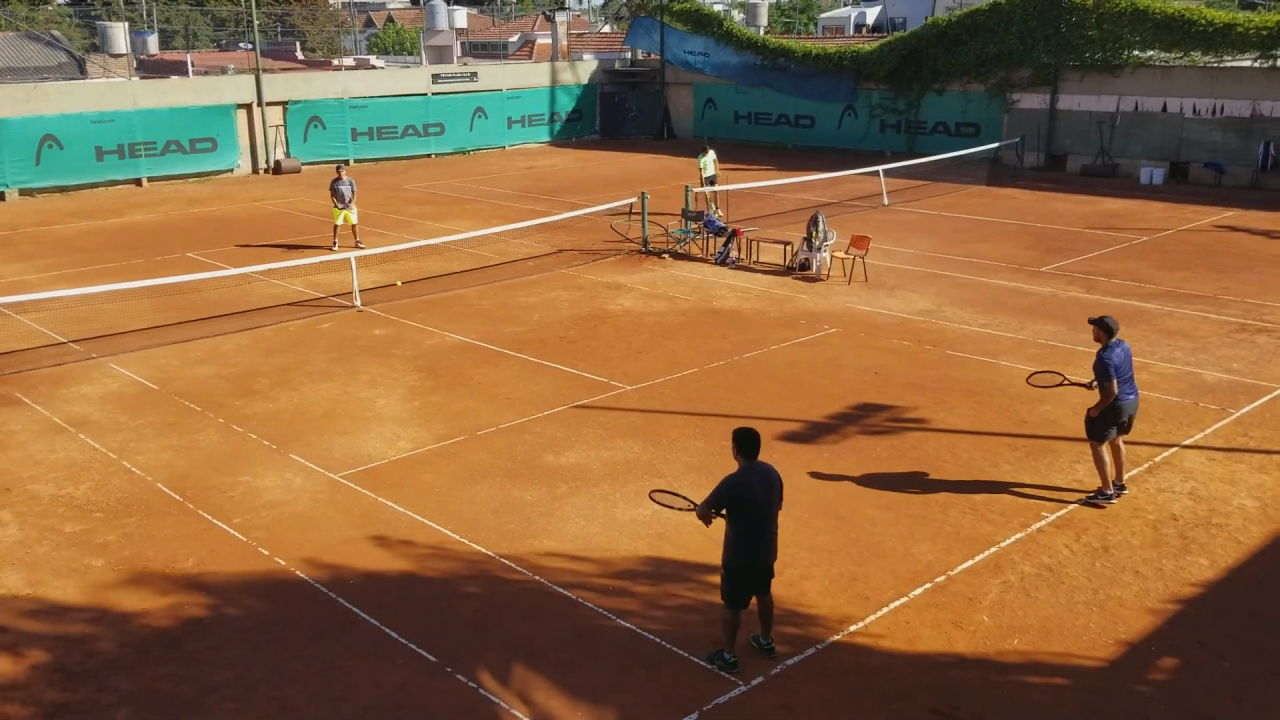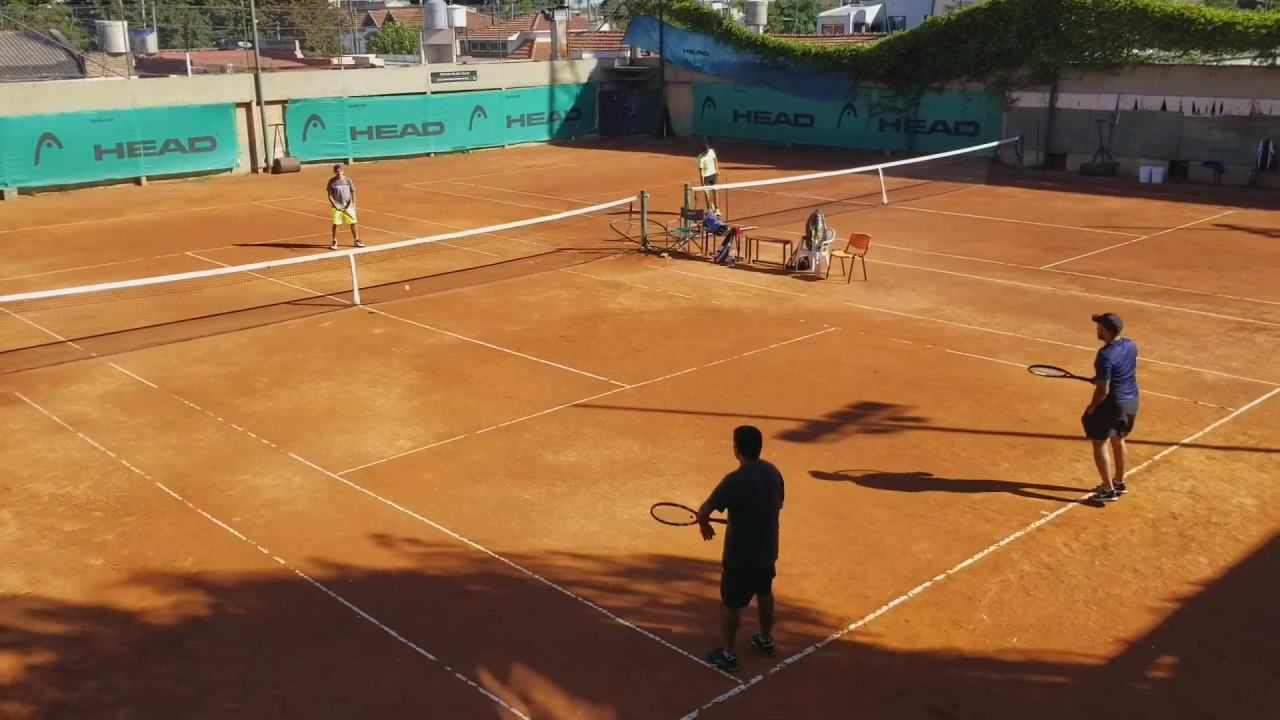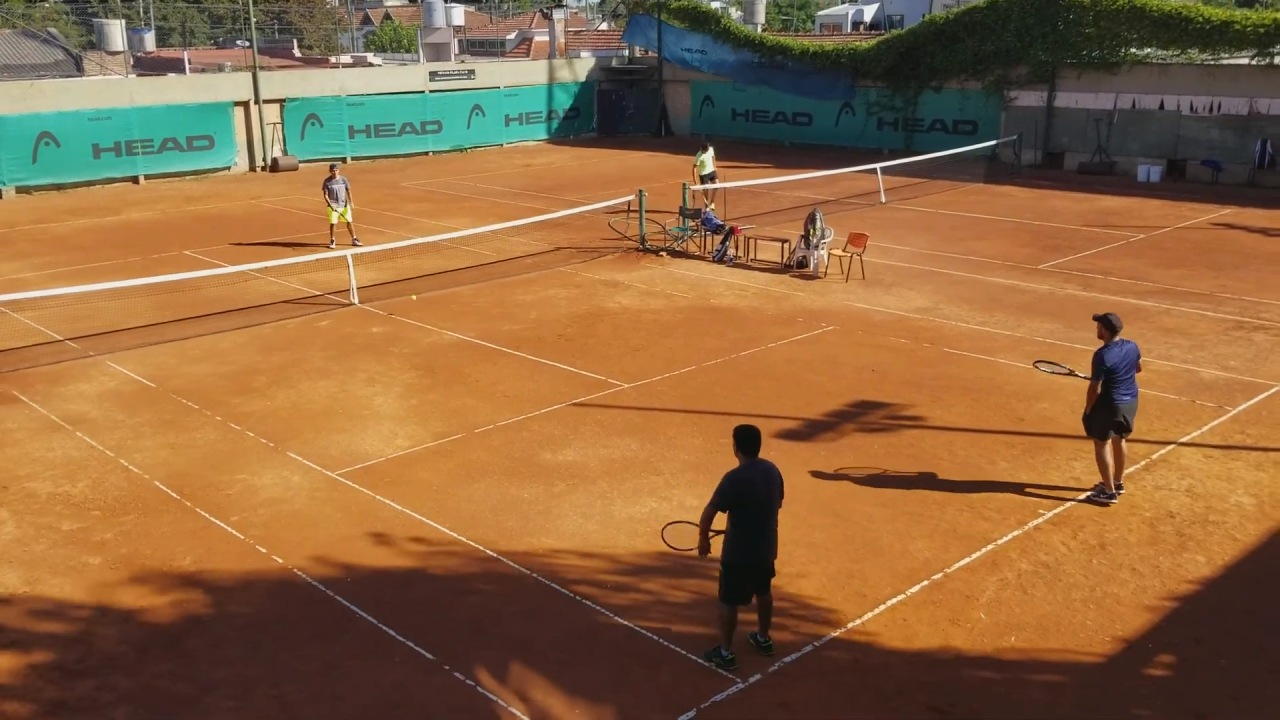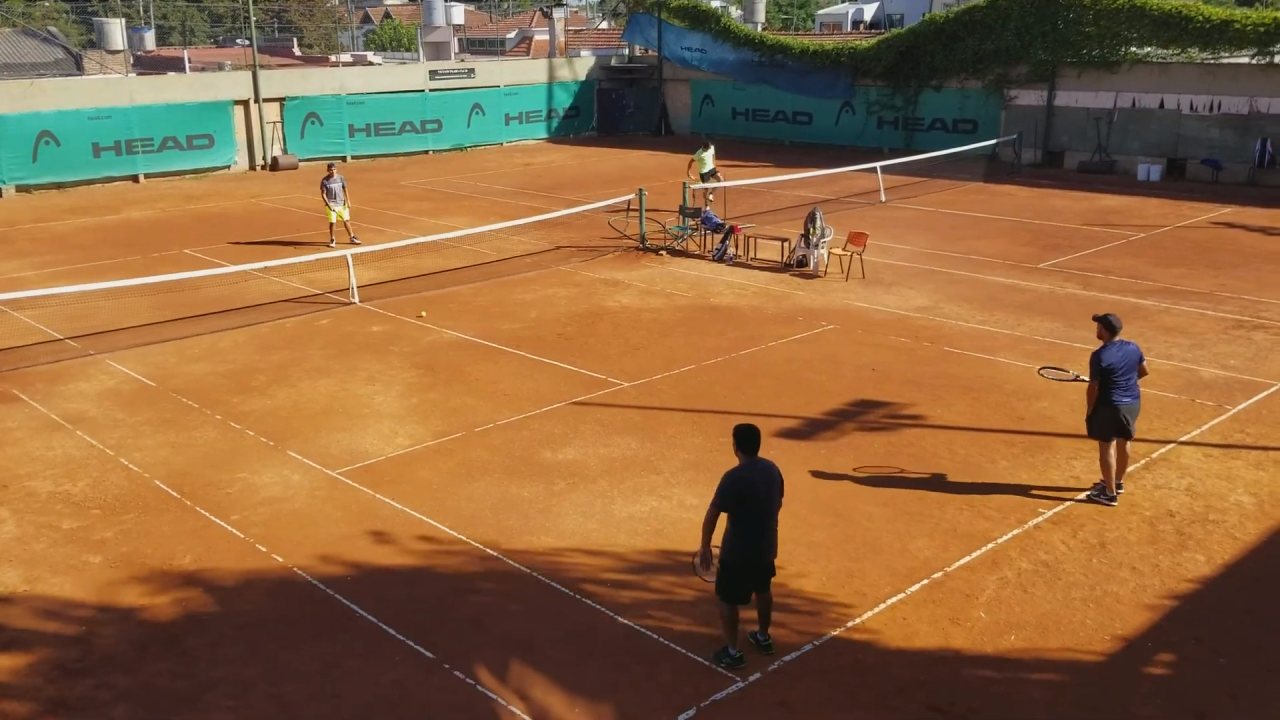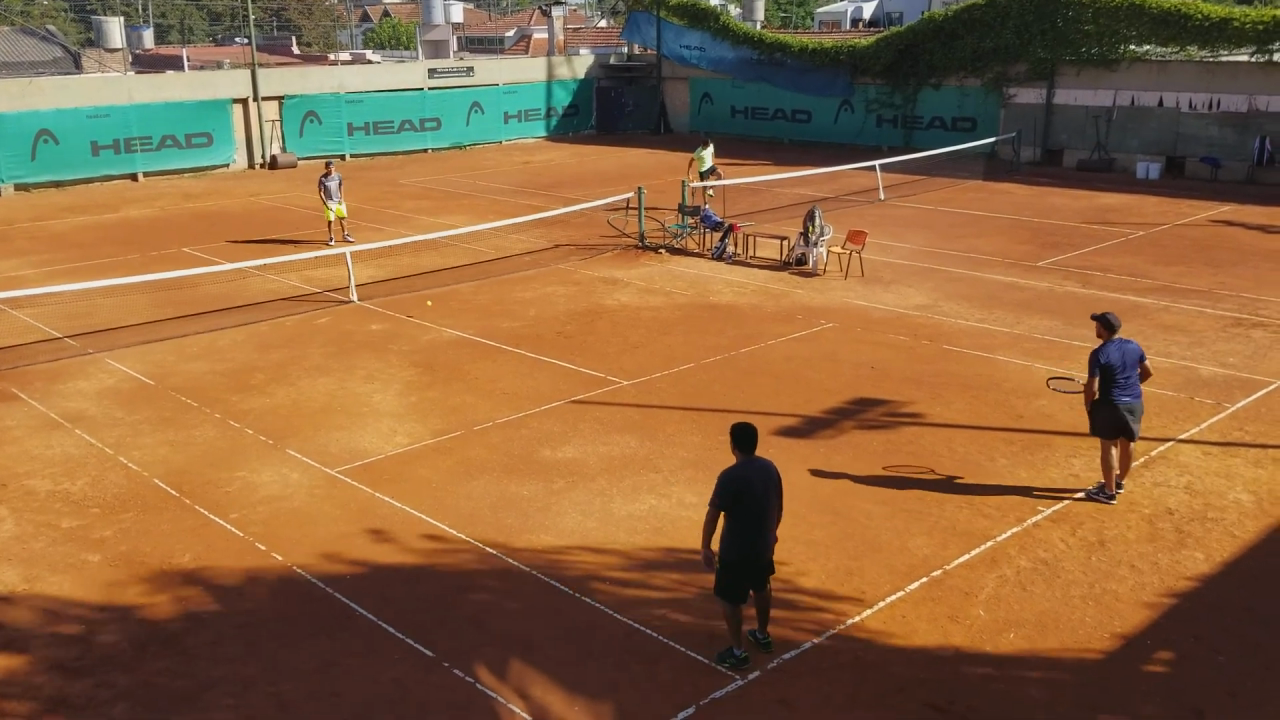
dt=0.1s
person 1, frame 1
left shoulder: (733, 482)
right shoulder: (772, 473)
left elbow: (702, 510)
right elbow: (778, 505)
left wrist: (707, 516)
left hip: (739, 555)
right hip: (766, 550)
left knee: (732, 605)
right knee: (763, 595)
left ankle: (728, 656)
right ankle: (766, 641)
person 1, frame 2
left shoulder: (735, 480)
right shoulder: (773, 471)
left elbow: (704, 510)
left wrist: (704, 525)
left hip: (740, 553)
right hip: (767, 548)
left knee: (731, 602)
right knee: (764, 594)
left ankle: (727, 654)
right ankle: (765, 640)
person 1, frame 3
left shoulder: (734, 478)
right shoulder: (772, 470)
left elbow: (708, 514)
left wrist: (703, 540)
left hip: (739, 552)
right hip: (766, 547)
left knee: (728, 600)
right knee: (763, 592)
left ankle: (725, 652)
right ankle: (764, 638)
person 1, frame 4
left shoulder: (734, 477)
right shoulder: (772, 469)
left elbow: (712, 515)
left wrist: (704, 547)
left hip: (738, 550)
right hip: (766, 546)
left knee: (727, 598)
right knee: (763, 591)
left ankle: (732, 652)
right ankle: (763, 637)
person 1, frame 5
left shoulder: (730, 476)
right shoulder: (770, 468)
left elbow: (713, 514)
right elbow: (779, 505)
left wrist: (705, 548)
right wrist: (772, 532)
left hip: (736, 549)
right hip: (764, 545)
left knee: (730, 598)
right knee: (761, 589)
left ankle: (737, 652)
right ankle: (762, 635)
person 2, frame 1
left shoulder: (1105, 357)
right shoulder: (1123, 345)
left elbow: (1112, 391)
left wrist: (1096, 409)
right wrist: (1098, 381)
left hip: (1116, 405)
right hip: (1132, 401)
left knee: (1098, 445)
right knee: (1115, 441)
left ankle: (1107, 492)
right ankle: (1120, 483)
person 2, frame 2
left shoulder: (1105, 355)
right shoulder: (1129, 345)
left elbow: (1103, 390)
left wrist: (1092, 407)
left hip: (1114, 404)
right hip: (1132, 401)
left knee: (1100, 443)
right knee: (1118, 440)
left ankle: (1108, 490)
right ankle: (1119, 482)
person 2, frame 3
left shoulder: (1102, 355)
right shoulder: (1132, 346)
left elbow: (1095, 389)
right elbow: (1138, 368)
left wrist: (1088, 408)
left hip: (1110, 405)
right hip: (1131, 401)
left knee: (1102, 446)
right knee: (1119, 442)
left ankle: (1109, 491)
right ankle: (1117, 483)
person 2, frame 4
left shoulder: (1099, 356)
right shoulder: (1133, 348)
left elbow: (1093, 388)
right elbow: (1144, 371)
left wrist: (1090, 410)
left hip: (1111, 406)
right hip: (1133, 403)
left knee: (1107, 448)
right knee: (1124, 443)
left ankle: (1109, 493)
right ankle: (1117, 482)
person 2, frame 5
left shoulder: (1099, 354)
right shoulder: (1133, 346)
left elbow: (1092, 387)
right elbow: (1148, 372)
left wrist: (1088, 404)
left hip: (1109, 406)
right hip: (1134, 403)
left knee: (1108, 448)
right knee: (1127, 445)
left ankle: (1109, 491)
right ankle: (1120, 482)
